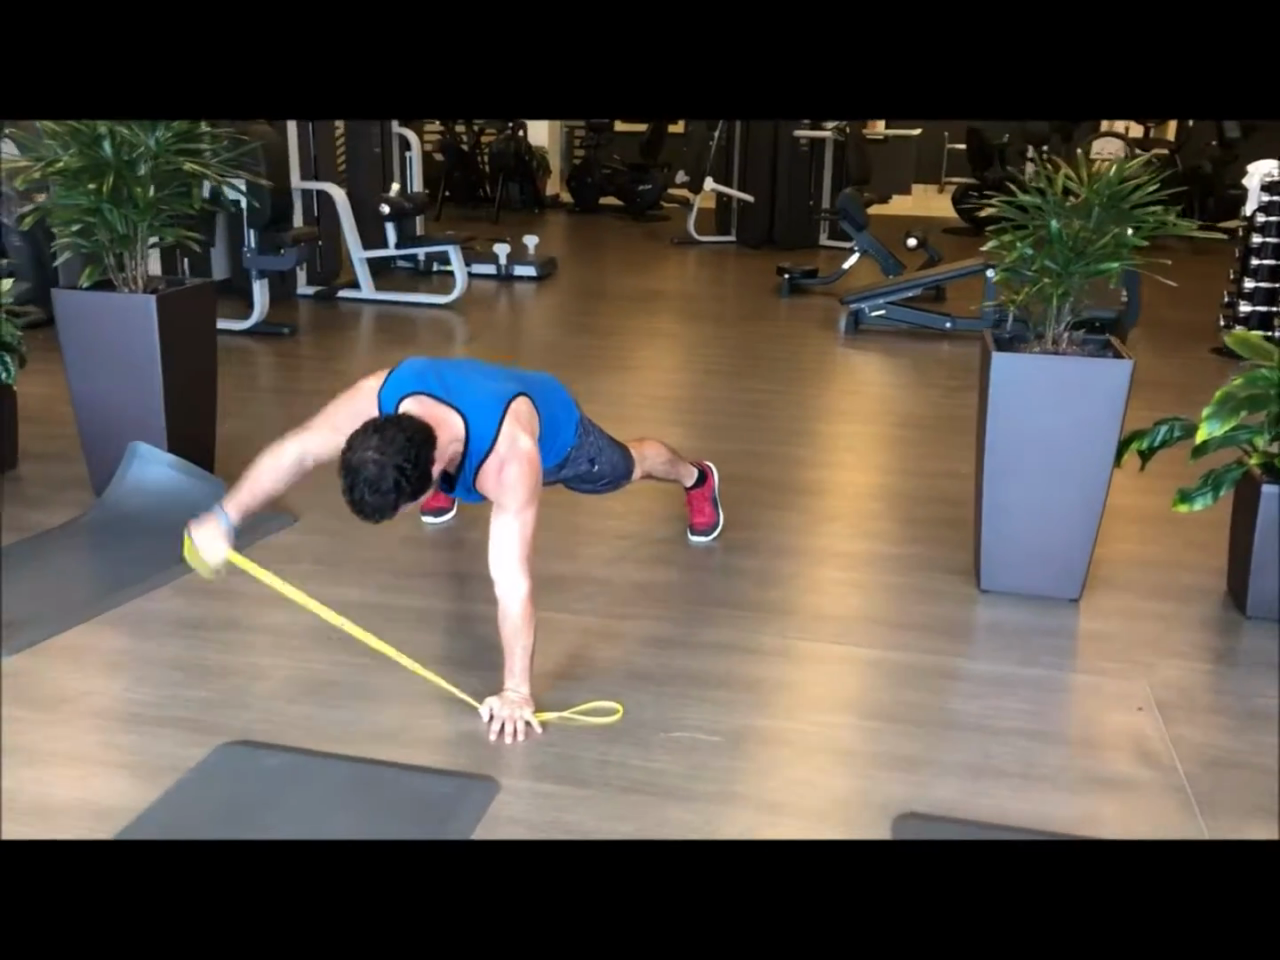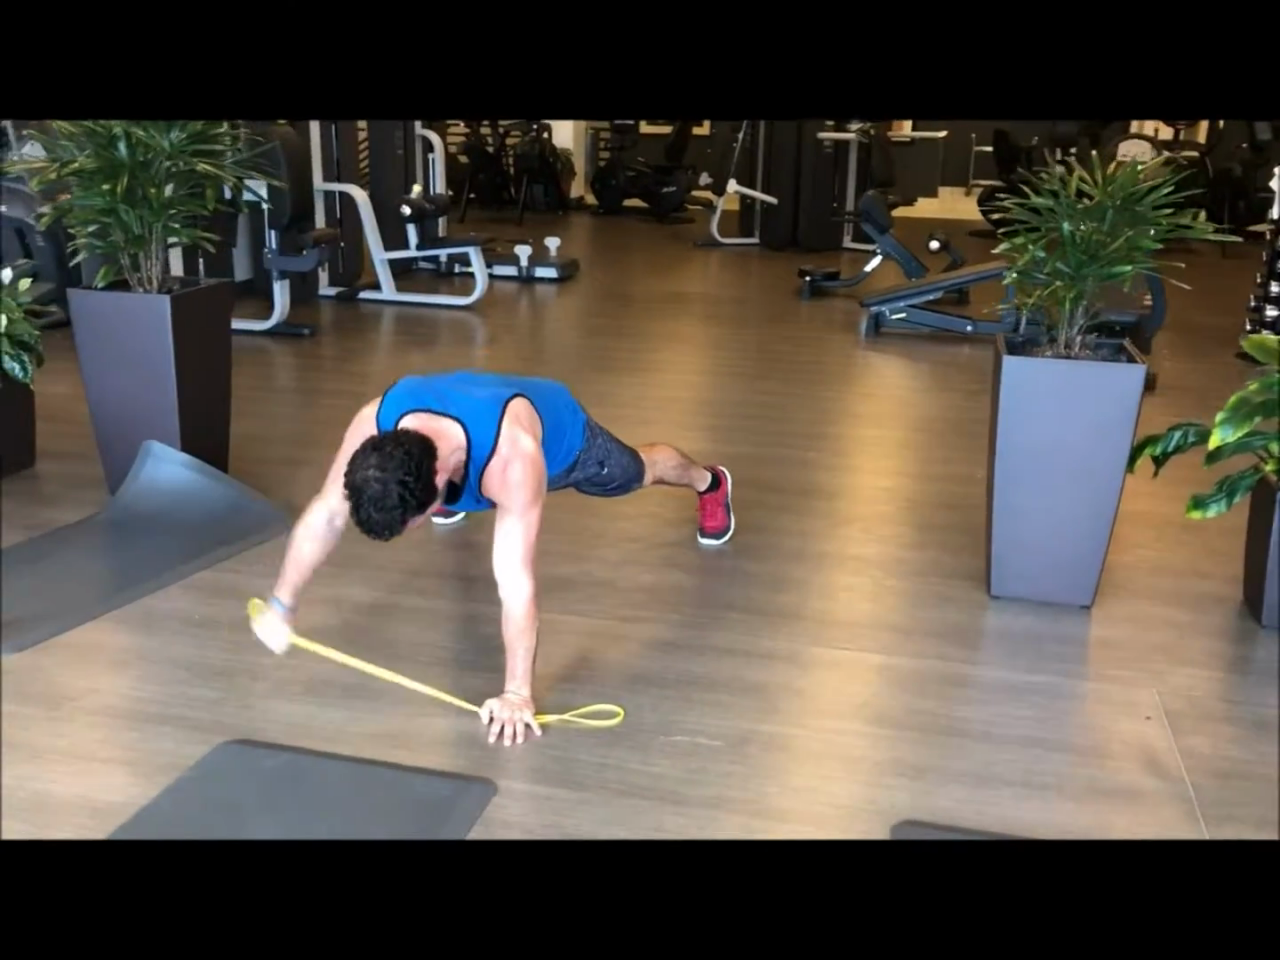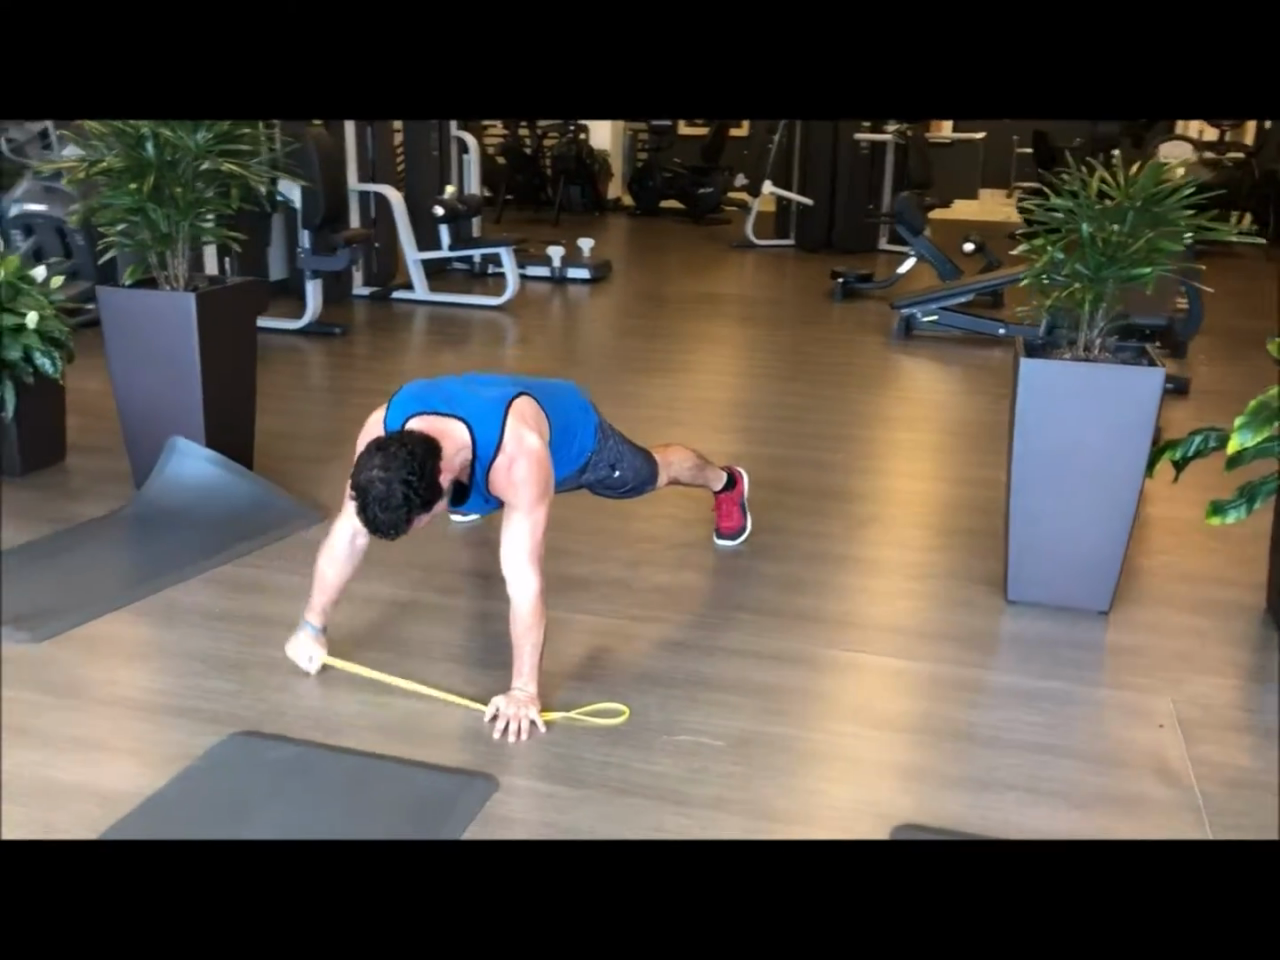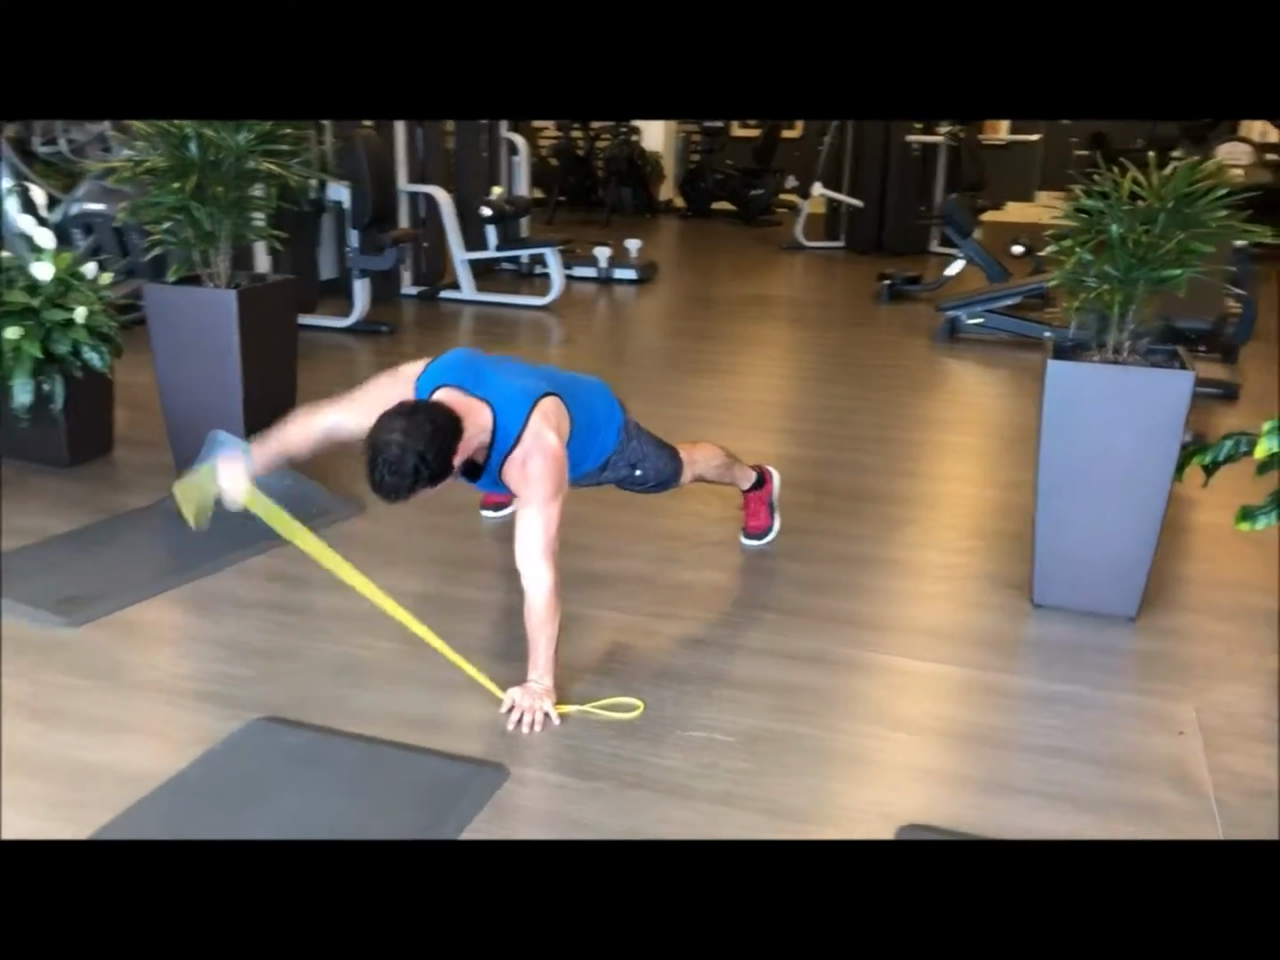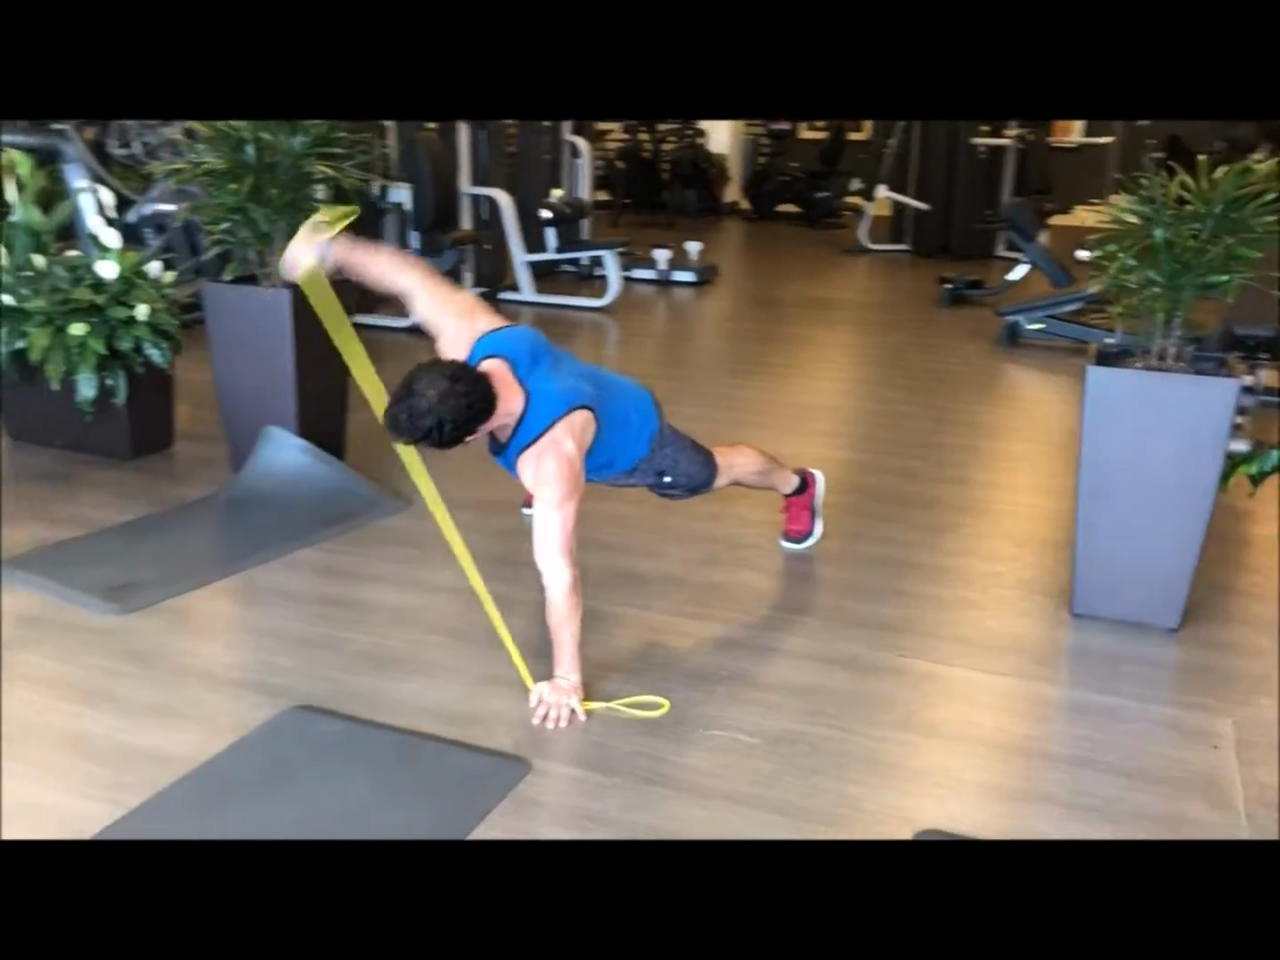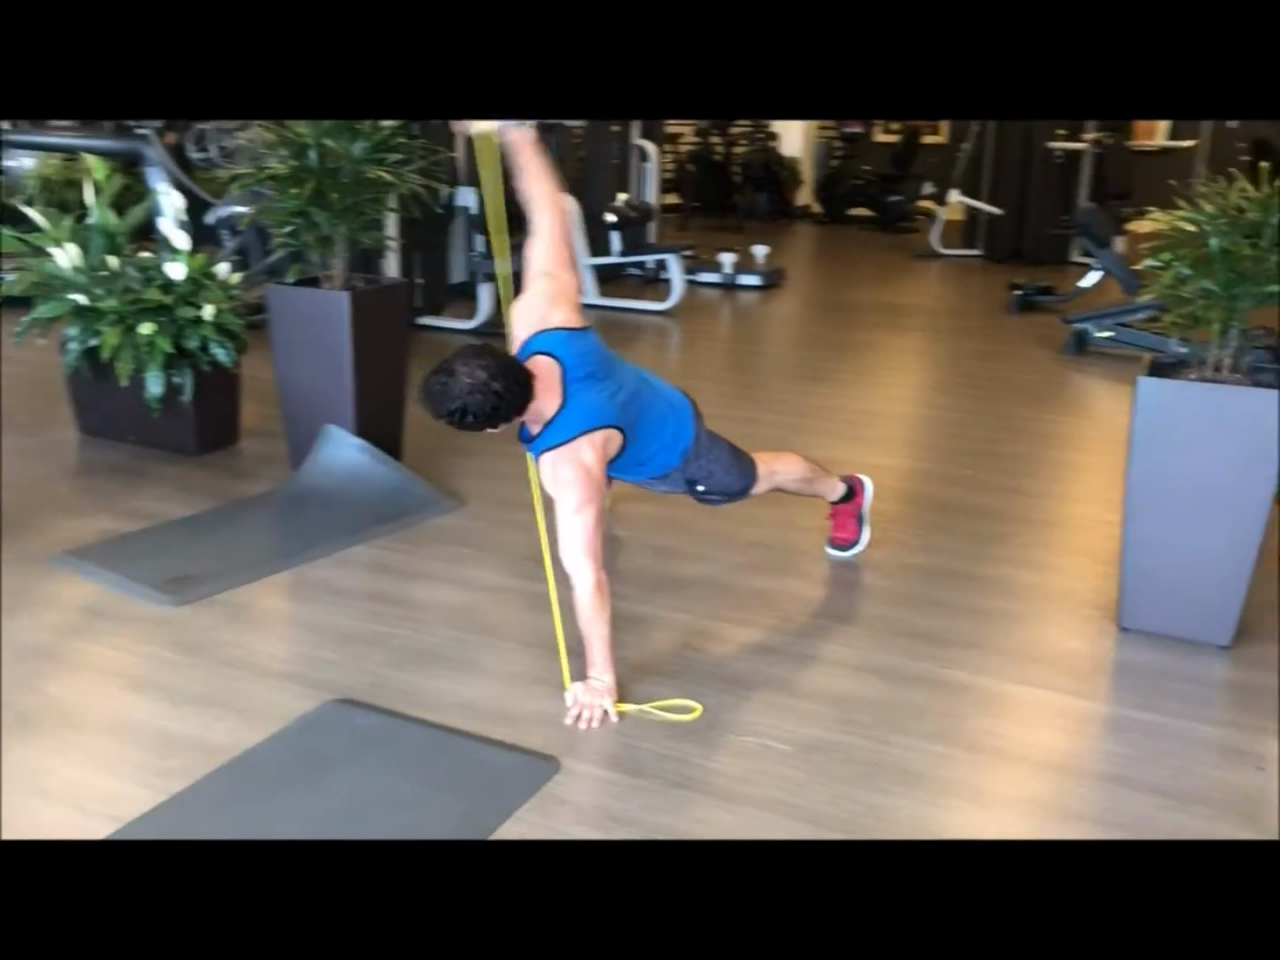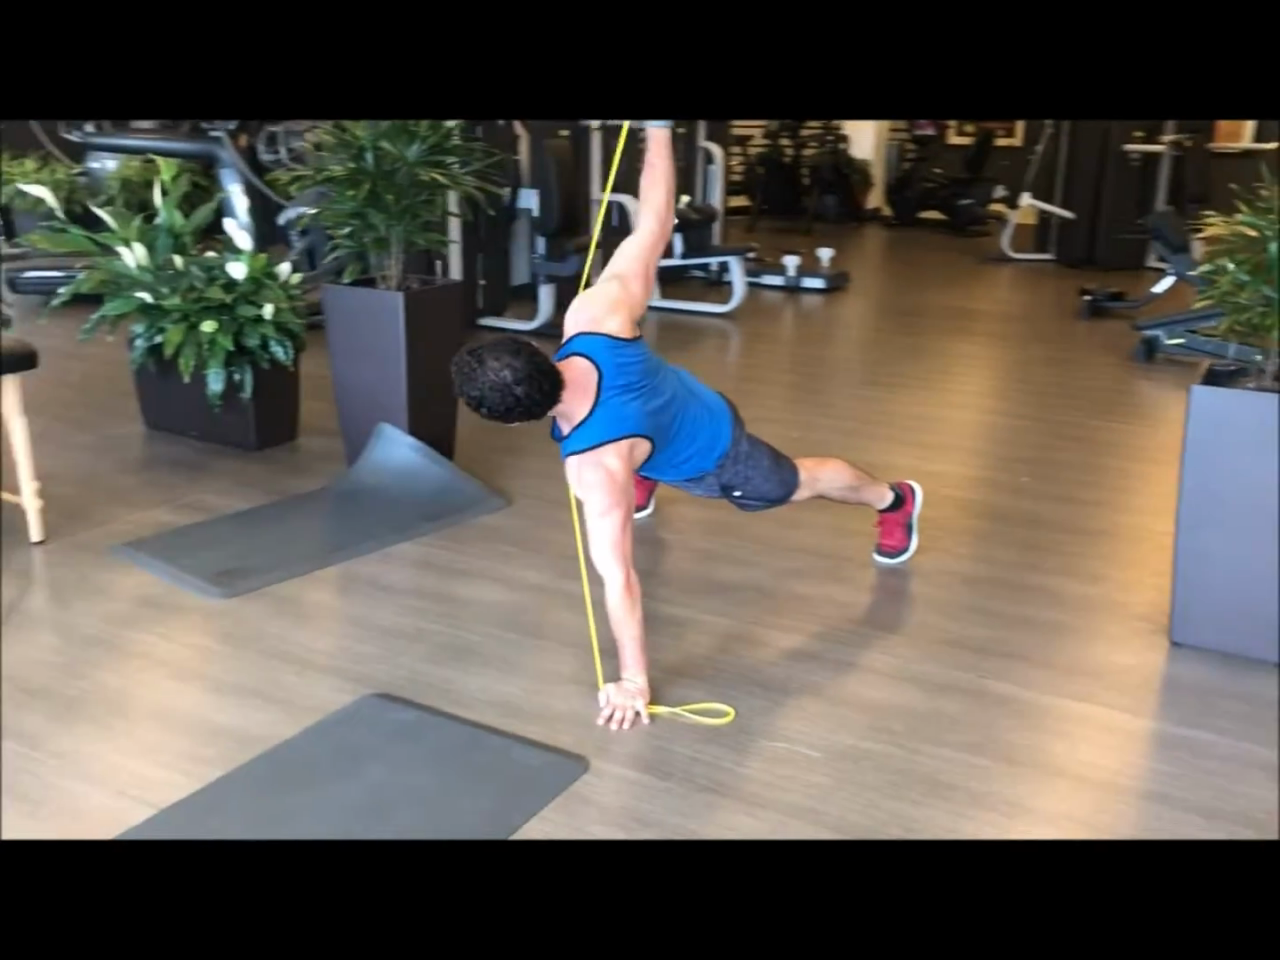
dt=0.2s
person 1, frame 1
left shoulder: (507, 458)
right shoulder: (377, 399)
left elbow: (512, 582)
right elbow: (297, 452)
left wrist: (515, 692)
right wrist: (223, 517)
left hip: (556, 435)
right hip: (479, 402)
left knee: (626, 466)
right knee: (440, 497)
left ankle: (696, 478)
right ankle: (456, 493)
person 1, frame 2
left shoulder: (510, 459)
right shoulder: (373, 427)
left elbow: (515, 585)
right elbow: (326, 515)
left wrist: (516, 694)
right wrist: (281, 607)
left hip: (564, 439)
right hip: (477, 413)
left knee: (639, 471)
right knee: (461, 501)
left ankle: (708, 481)
right ankle: (471, 498)
person 1, frame 3
left shoulder: (519, 460)
right shoulder: (384, 432)
left elbow: (523, 582)
right elbow: (348, 531)
left wrist: (525, 692)
right wrist: (312, 626)
left hip: (578, 438)
left knee: (661, 471)
right knee: (480, 499)
left ankle: (728, 485)
right ankle: (485, 495)
person 1, frame 4
left shoulder: (532, 455)
right shoulder: (425, 382)
left elbow: (538, 573)
right elbow: (323, 419)
left wrist: (539, 683)
right wrist: (249, 464)
left hip: (603, 437)
right hip: (554, 400)
left knee: (676, 467)
right knee: (505, 485)
left ankle: (754, 481)
right ankle: (505, 485)
person 1, frame 5
left shoulder: (546, 453)
right shoulder: (483, 341)
left elbow: (559, 574)
right elbow: (410, 277)
left wrist: (567, 679)
right wrist: (331, 248)
left hip: (636, 445)
right hip: (600, 403)
left knee: (714, 473)
left ankle: (796, 484)
person 1, frame 6
left shoulder: (568, 460)
right shoulder: (545, 320)
left elbow: (586, 577)
right elbow: (549, 223)
left wrist: (601, 683)
right wrist: (516, 135)
left hip: (675, 454)
right hip: (649, 404)
left knee: (756, 480)
left ankle: (847, 492)
person 1, frame 7
left shoulder: (595, 465)
right shoulder: (597, 321)
left elbow: (617, 579)
right elbow: (651, 230)
left wrist: (634, 682)
right wrist: (658, 132)
left hip: (714, 459)
right hip: (690, 406)
left knee: (800, 485)
left ankle: (895, 499)
